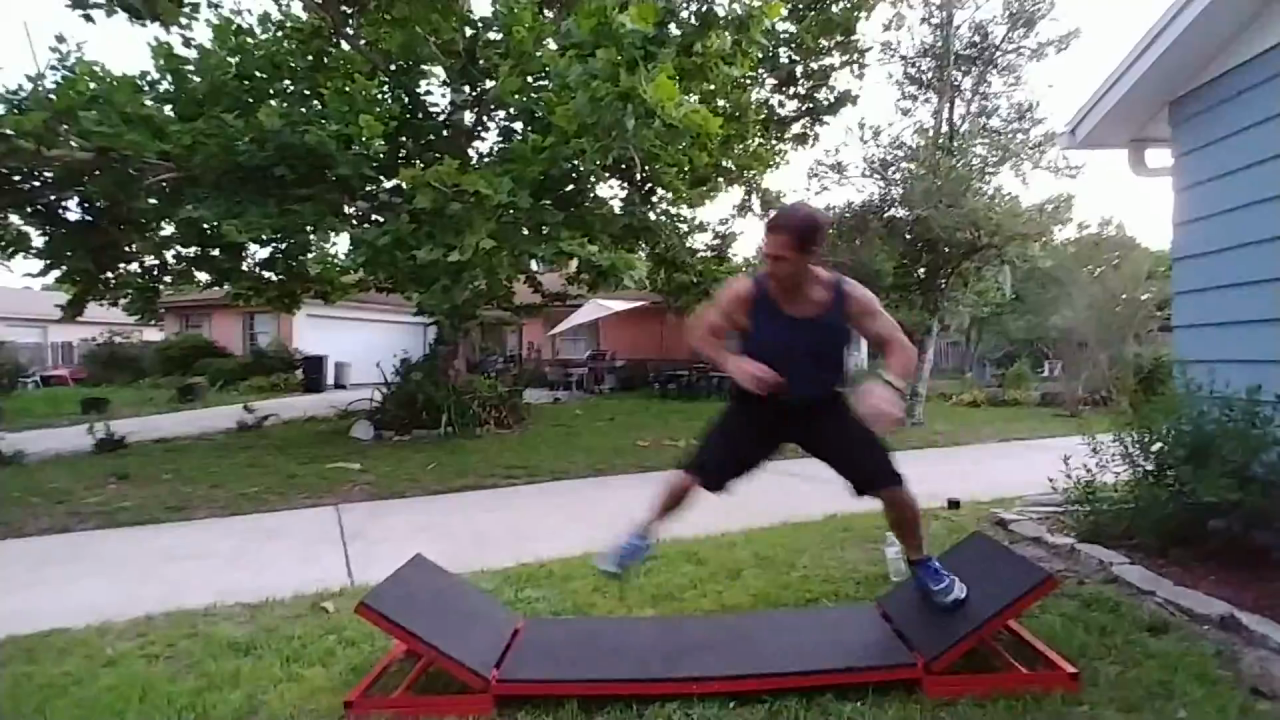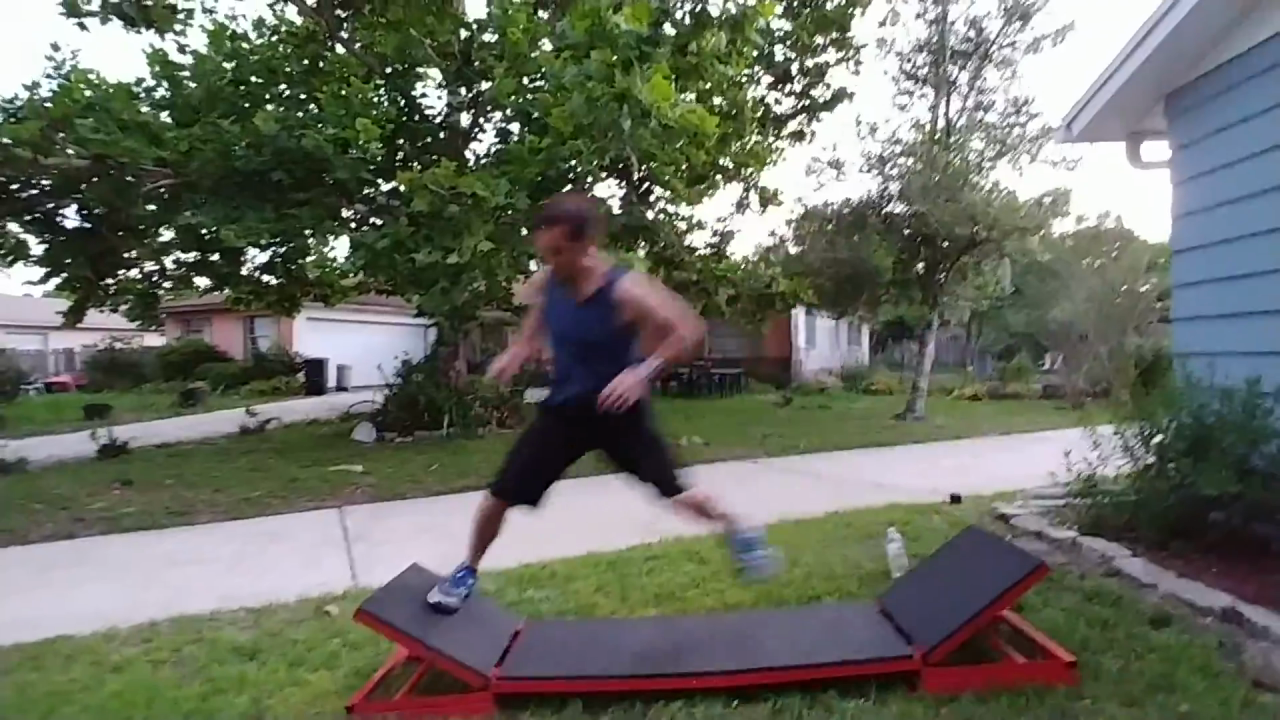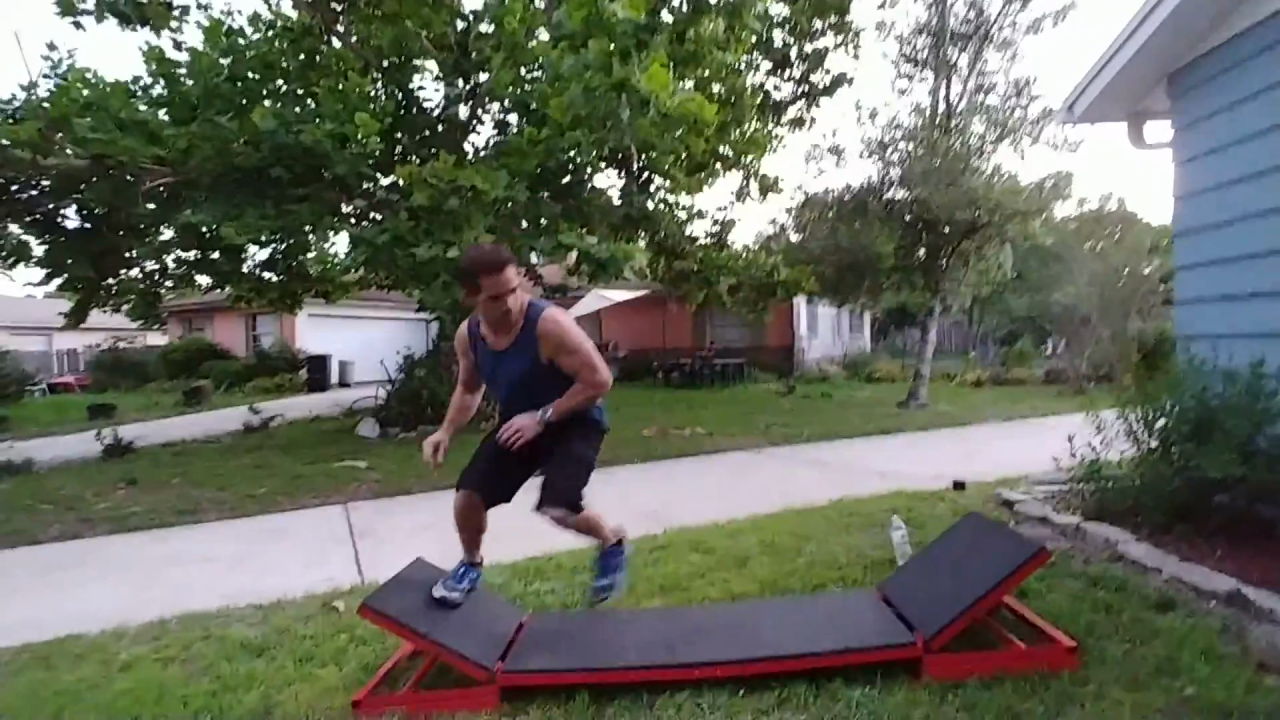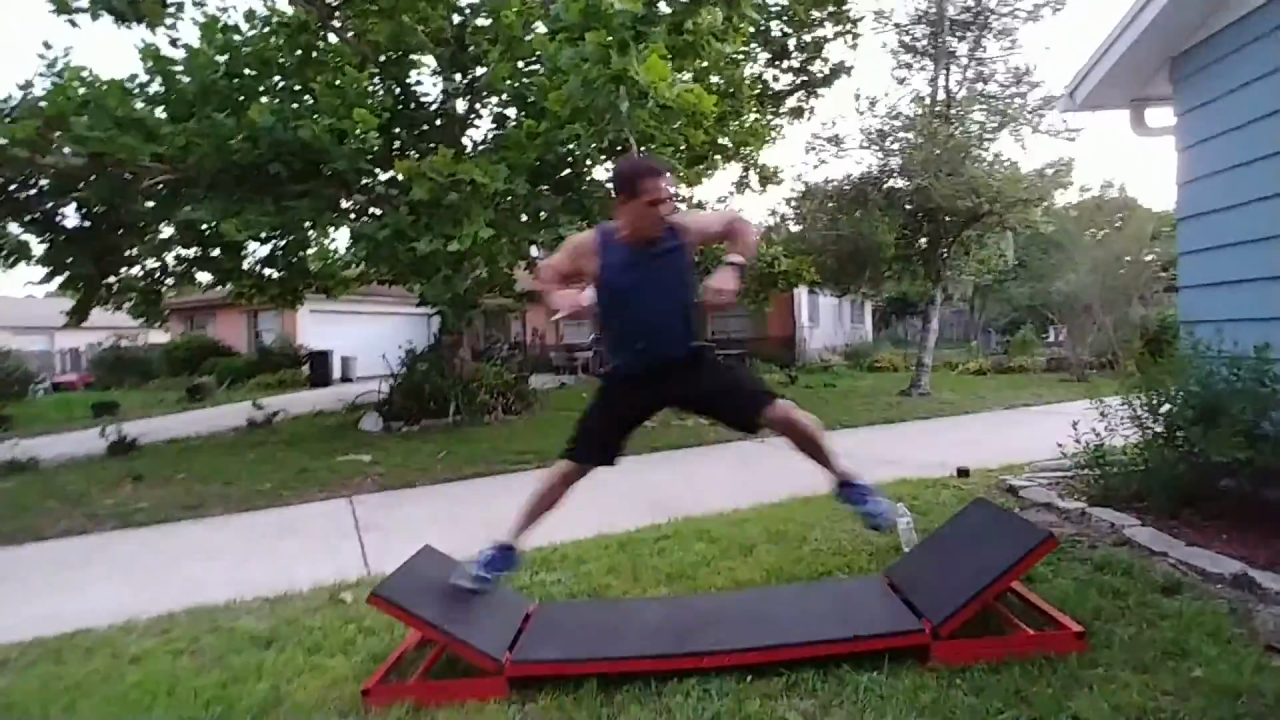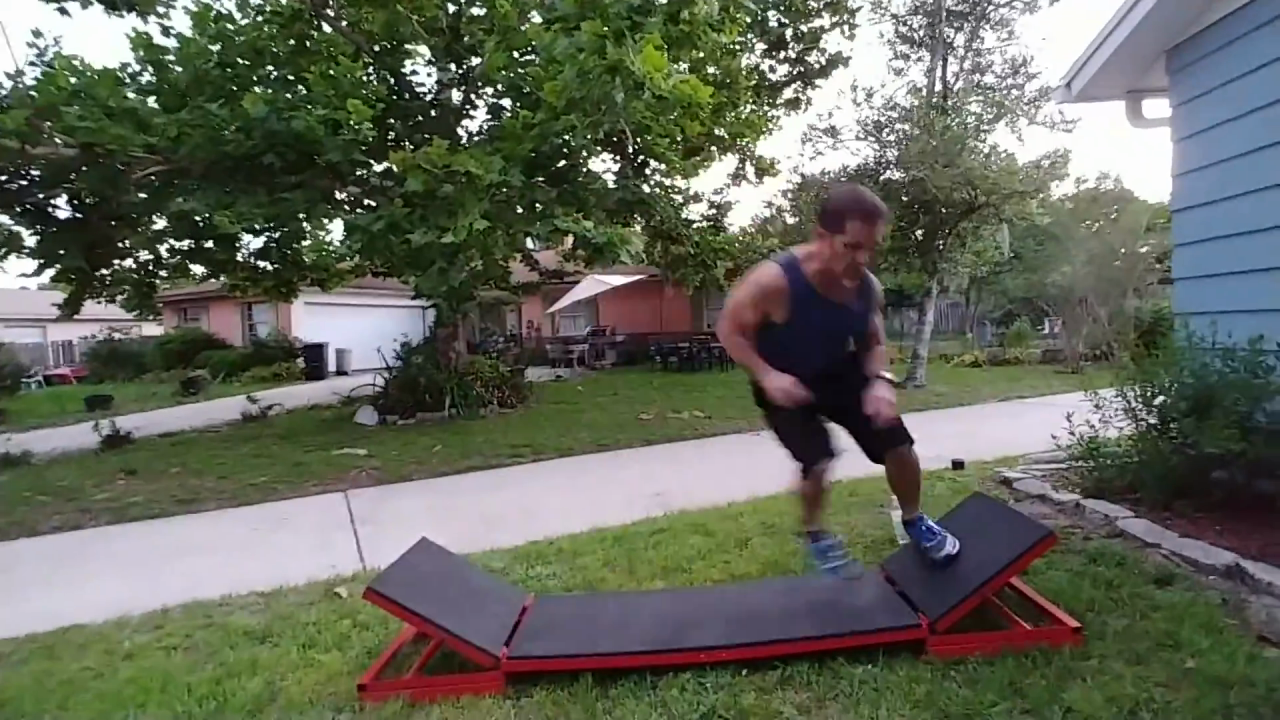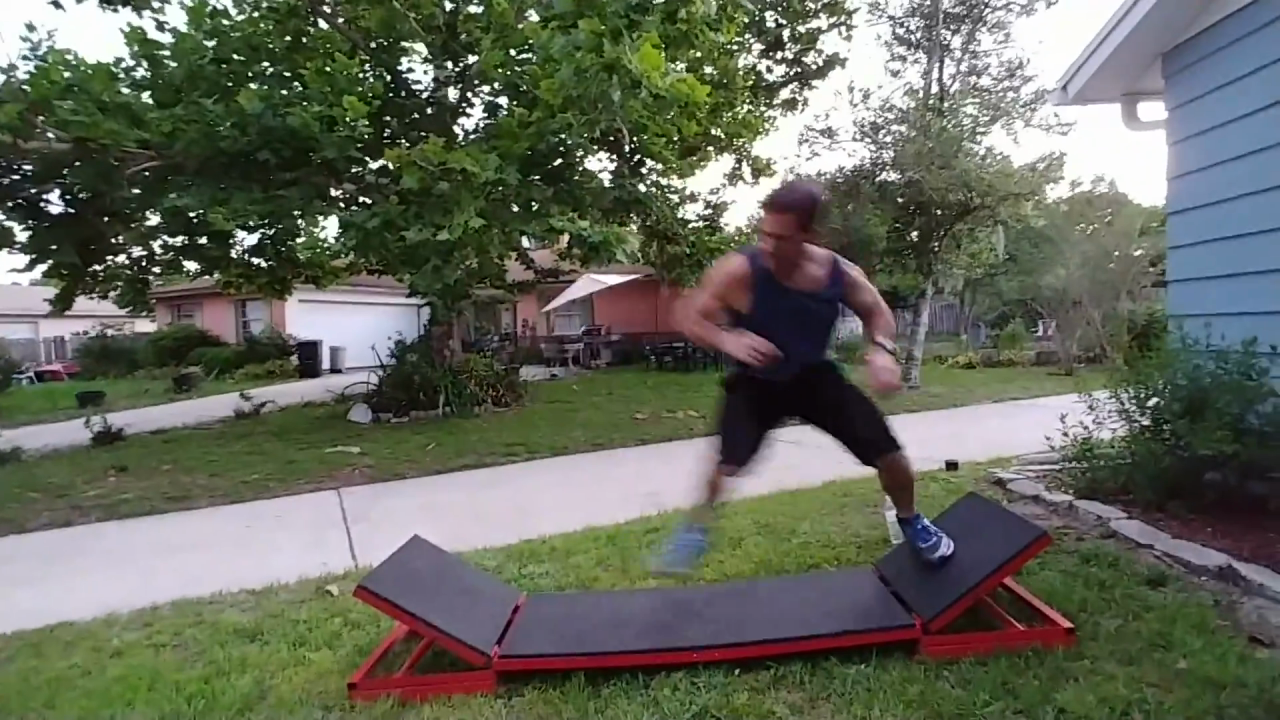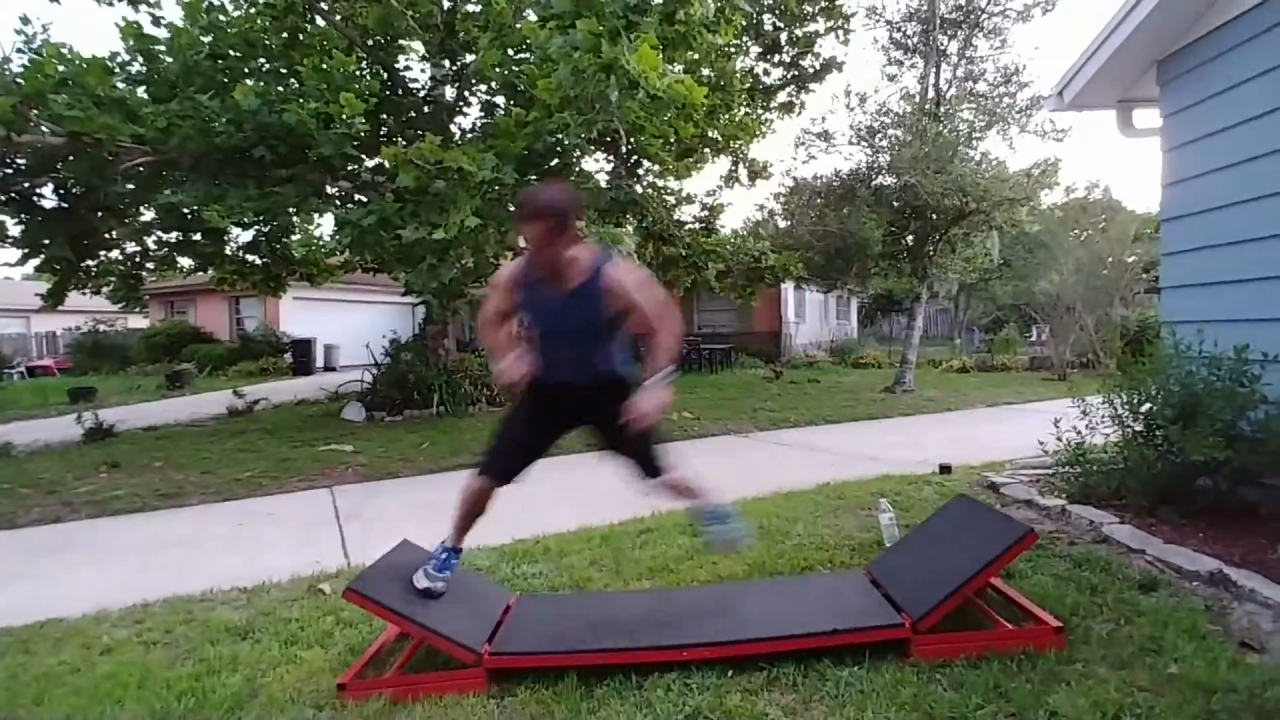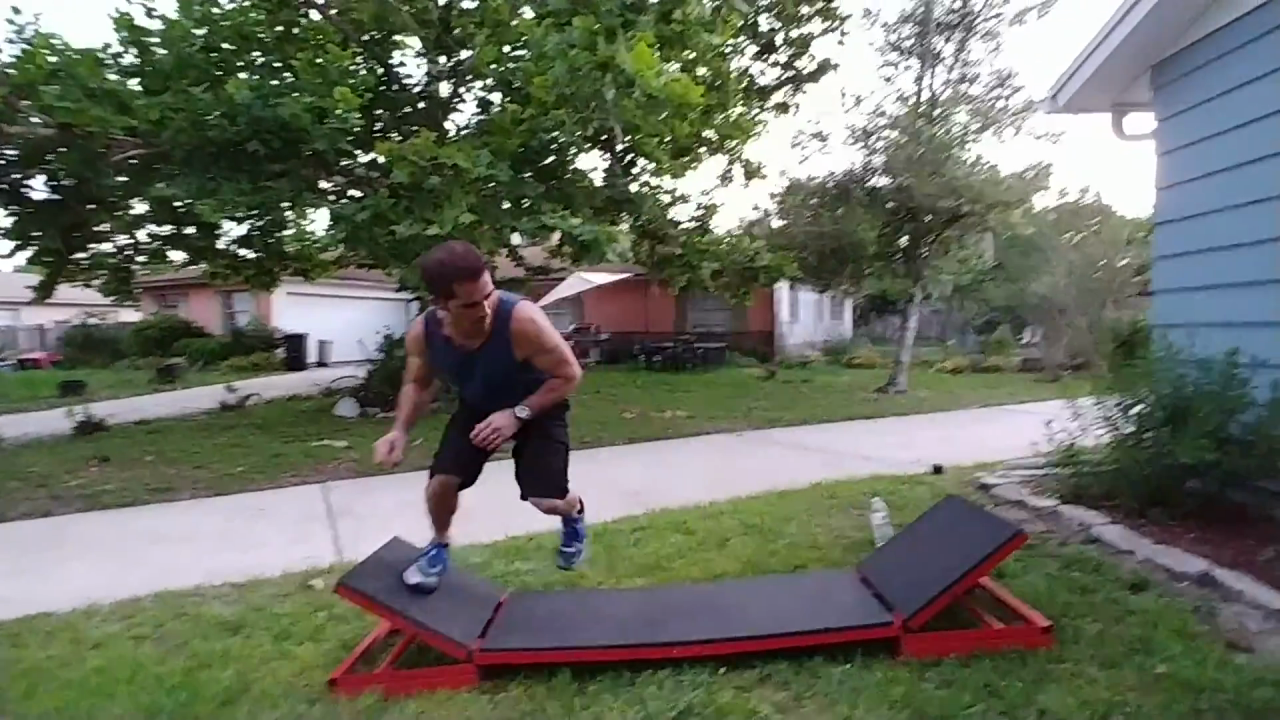
dt=0.3s
person 1, frame 1
left shoulder: (850, 298)
right shoulder: (743, 292)
left elbow: (900, 348)
right elbow: (700, 328)
left wrist: (886, 387)
right wrist: (732, 362)
left hip: (822, 406)
right hip: (758, 403)
left knee: (890, 486)
right knee: (696, 475)
left ankle: (921, 564)
right ankle: (644, 535)
person 1, frame 2
left shoulder: (626, 289)
right shoulder: (544, 284)
left elbow: (688, 330)
left wrist: (644, 371)
right wrist: (514, 354)
left hip: (620, 409)
right hip: (564, 411)
left knee: (672, 492)
right knee: (501, 494)
left ankle: (736, 531)
right ankle: (469, 568)
person 1, frame 3
left shoulder: (549, 324)
right shoulder: (467, 335)
left elbow: (598, 381)
right elbow: (468, 389)
left wrist: (541, 417)
right wrist: (446, 431)
left hip: (574, 423)
right hip: (518, 423)
left knee: (559, 509)
right knee: (468, 493)
left ankle: (612, 543)
right ankle: (471, 563)
person 1, frame 4
left shoulder: (683, 229)
right shoulder: (589, 246)
left elbow: (741, 225)
right elbow: (544, 279)
left wrist: (732, 269)
right wrist: (561, 295)
left hip: (687, 363)
right hip: (627, 376)
left knee: (780, 414)
right knee: (572, 465)
left ankle: (846, 482)
right ankle: (506, 549)
person 1, frame 5
left shoulder: (867, 287)
right shoulder: (773, 280)
left elbow: (873, 341)
right elbow: (730, 329)
left wrist: (880, 381)
right wrist: (768, 376)
left hip: (836, 375)
right hip: (783, 383)
left knee: (898, 447)
right knee: (818, 462)
left ankle: (914, 521)
right ankle: (815, 534)
person 1, frame 6
left shoulder: (840, 274)
right shoulder: (740, 270)
left elbow: (877, 311)
right elbow: (689, 316)
left wrist: (883, 351)
right wrist: (729, 341)
left hip: (814, 378)
right hip: (755, 383)
left knee: (887, 452)
right knee: (732, 460)
left ankle: (911, 522)
right ankle: (697, 525)
person 1, frame 7
left shoulder: (612, 276)
right shoulder: (515, 276)
left elbow: (664, 324)
right elbow: (490, 321)
left wrist: (655, 384)
right wrist: (506, 356)
left hip: (609, 388)
right hip: (548, 389)
left knee: (652, 473)
right knee: (488, 476)
left ankle: (706, 508)
right ankle: (451, 549)
person 1, frame 8
left shoulder: (521, 319)
right shoulder: (425, 332)
left elbow: (569, 374)
right elbow: (417, 382)
left wrist: (517, 414)
right wrist: (400, 430)
left hip: (534, 407)
right hip: (476, 407)
left knee: (547, 499)
right knee: (444, 480)
left ankle: (573, 512)
right ankle: (439, 546)
